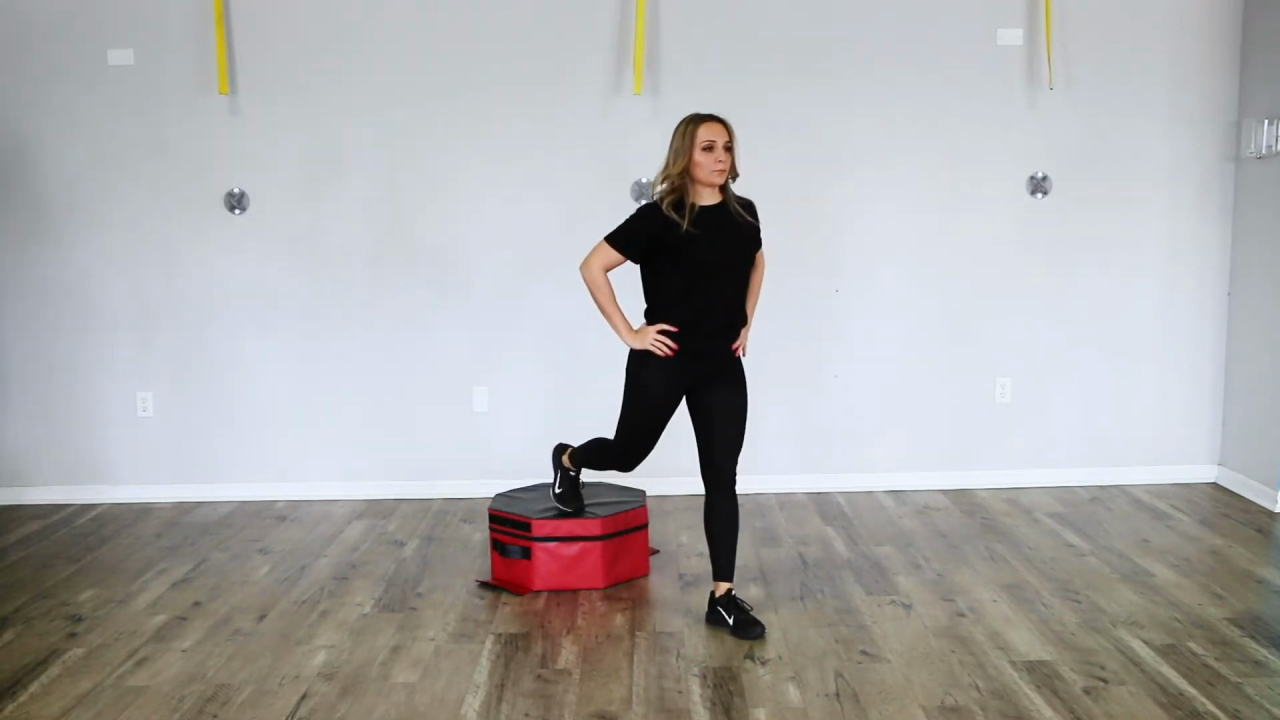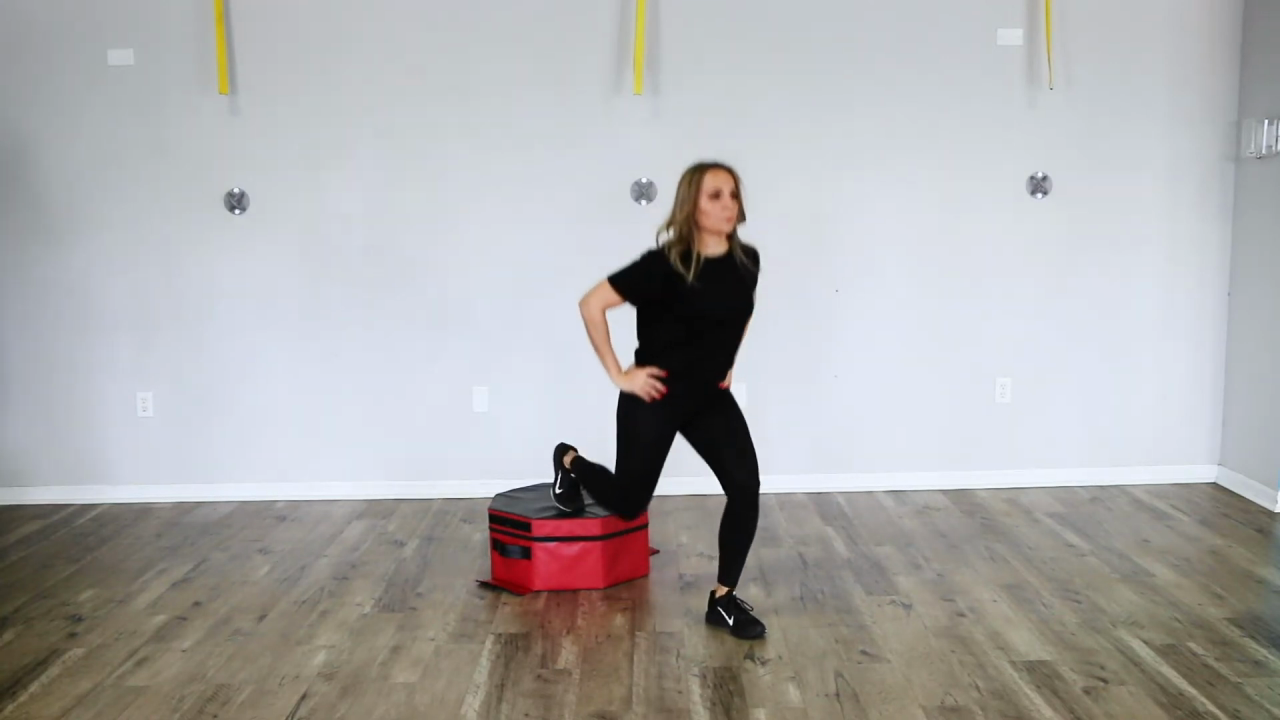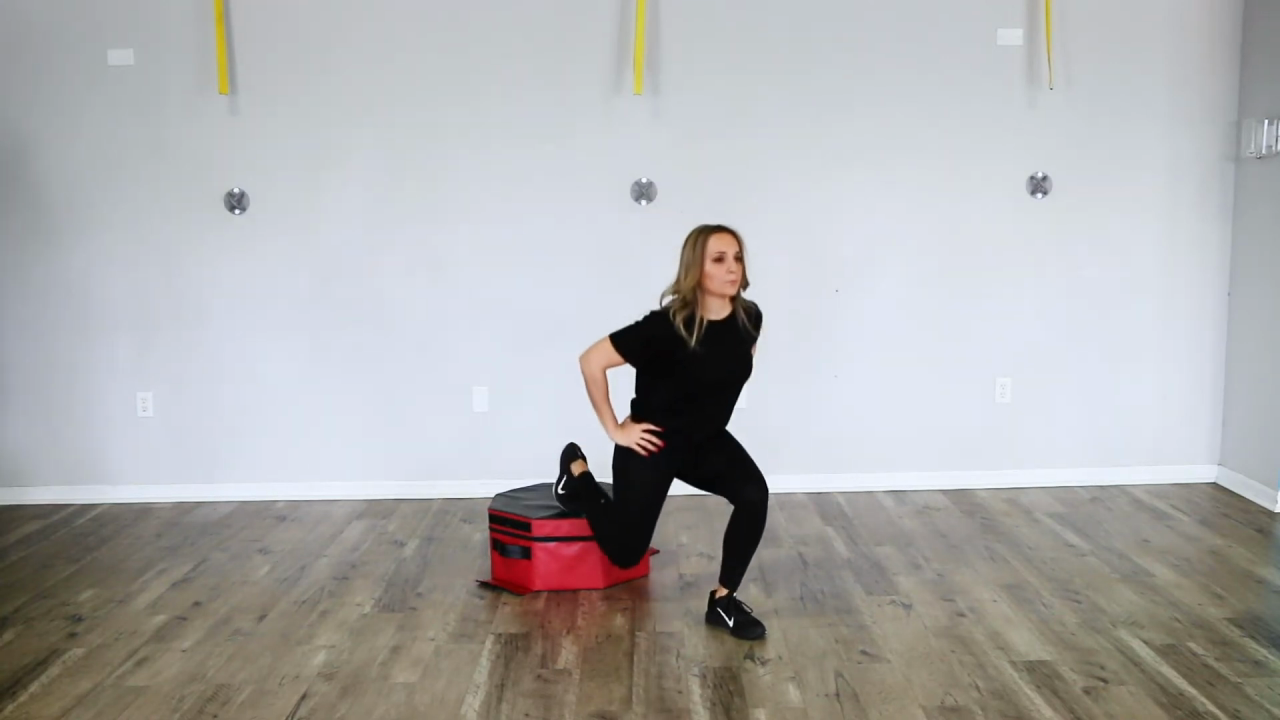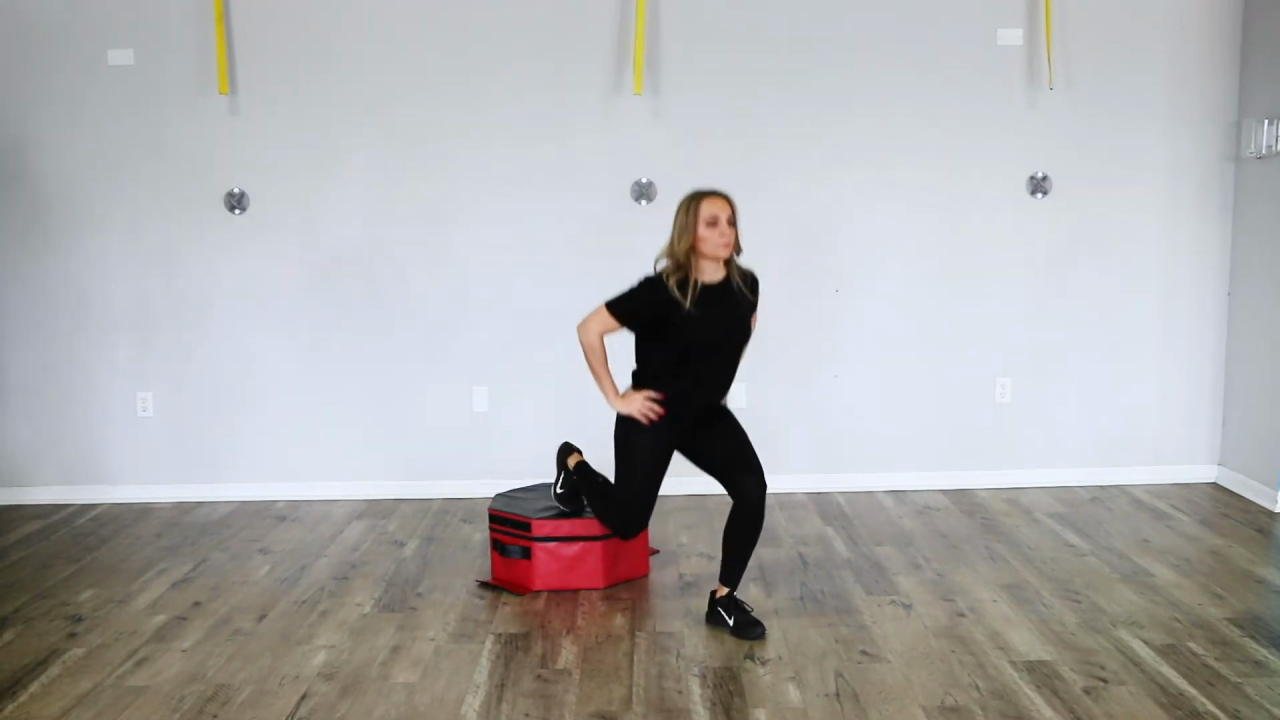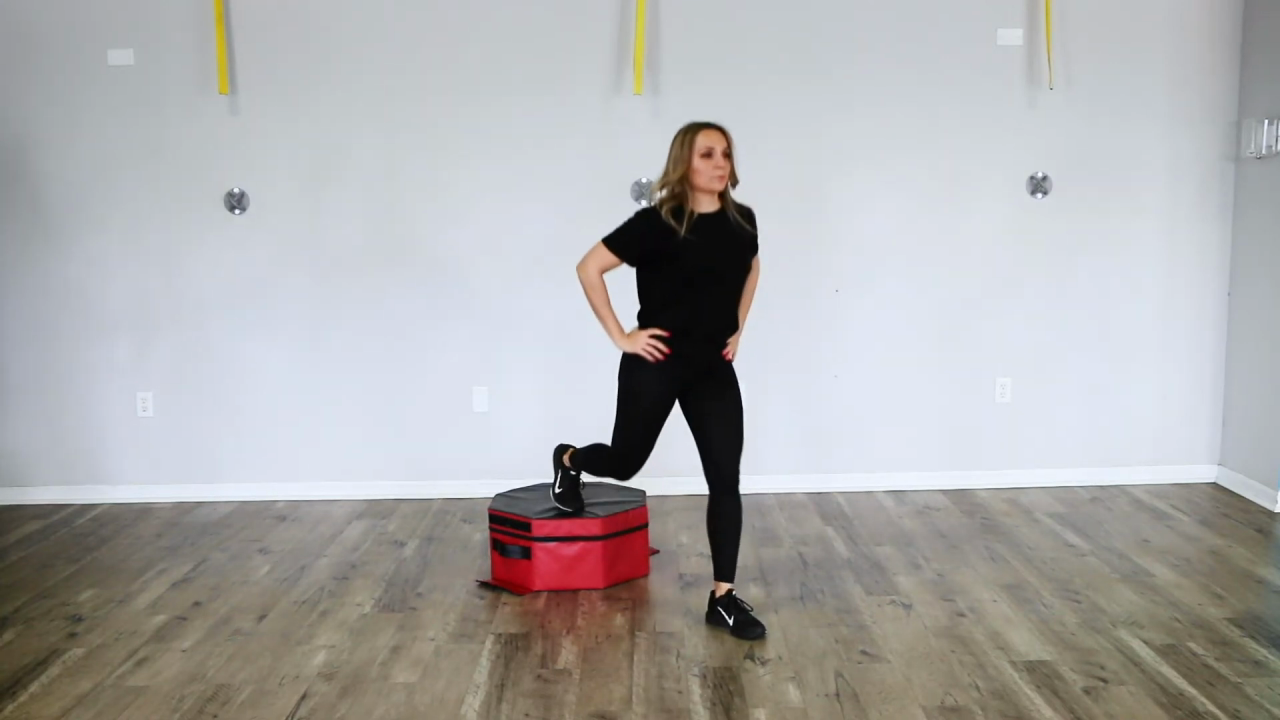
dt=0.3s
person 1, frame 1
left shoulder: (744, 214)
right shoulder: (659, 218)
right elbow: (593, 266)
left wrist: (745, 322)
right wrist: (628, 333)
left hip: (722, 364)
right hip: (663, 360)
left knee: (722, 478)
right knee: (628, 453)
left ankle: (723, 597)
right ankle: (567, 462)
person 1, frame 2
left shoulder: (746, 260)
right shoulder: (664, 265)
right elbow: (592, 305)
right wrist: (618, 374)
left hip: (710, 398)
right hip: (655, 399)
left knee: (745, 486)
right knee: (629, 502)
left ankle: (723, 598)
right ankle: (569, 464)
person 1, frame 3
left shoulder: (749, 318)
right shoulder: (667, 327)
right elbow: (592, 361)
right wrist: (614, 429)
left hip: (707, 441)
right hip: (652, 445)
left knee: (754, 496)
right knee: (626, 552)
left ankle: (723, 600)
right ankle: (576, 468)
person 1, frame 4
left shoulder: (745, 286)
right shoulder: (662, 292)
right elbow: (590, 329)
right wrist: (615, 398)
left hip: (707, 415)
right hip: (653, 418)
left knee: (752, 490)
right knee: (627, 523)
left ankle: (724, 599)
right ankle: (573, 464)
person 1, frame 5
left shoulder: (742, 220)
right shoulder: (657, 223)
right elbow: (589, 268)
left wrist: (738, 328)
right wrist: (620, 336)
left hip: (713, 367)
right hip: (655, 363)
left knee: (725, 479)
right knee: (626, 463)
left ankle: (723, 598)
right ankle: (567, 461)
